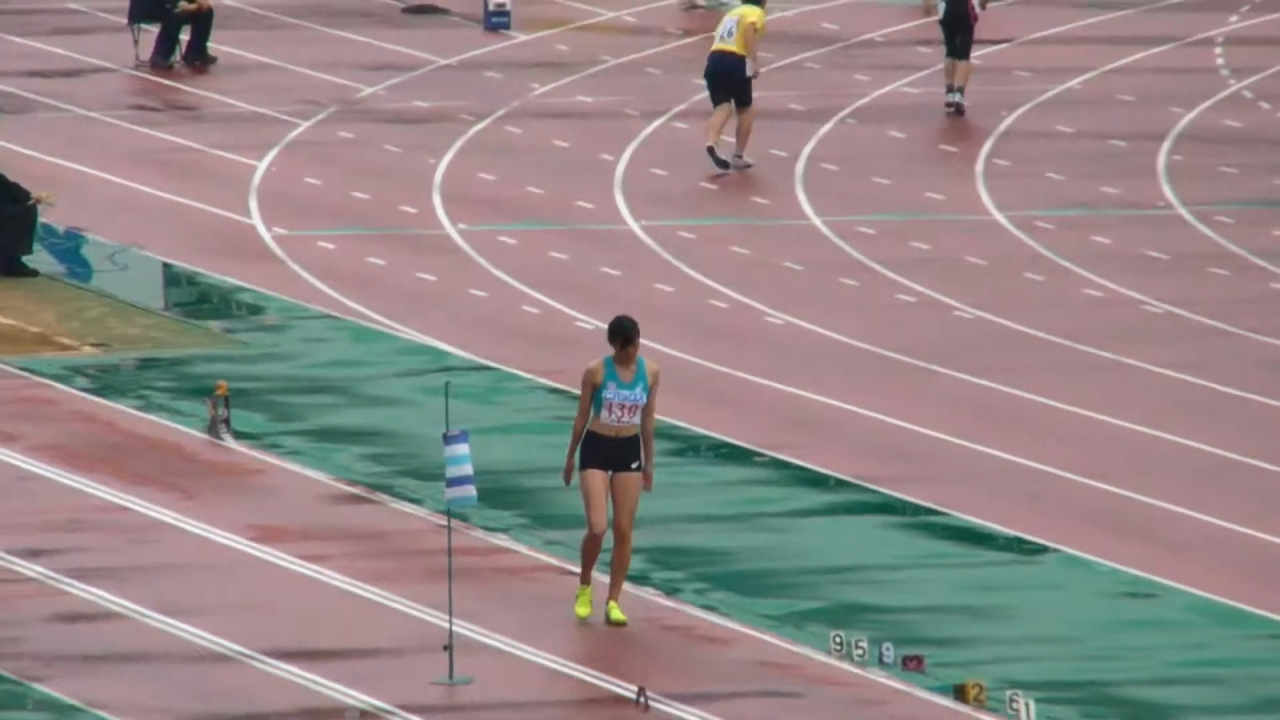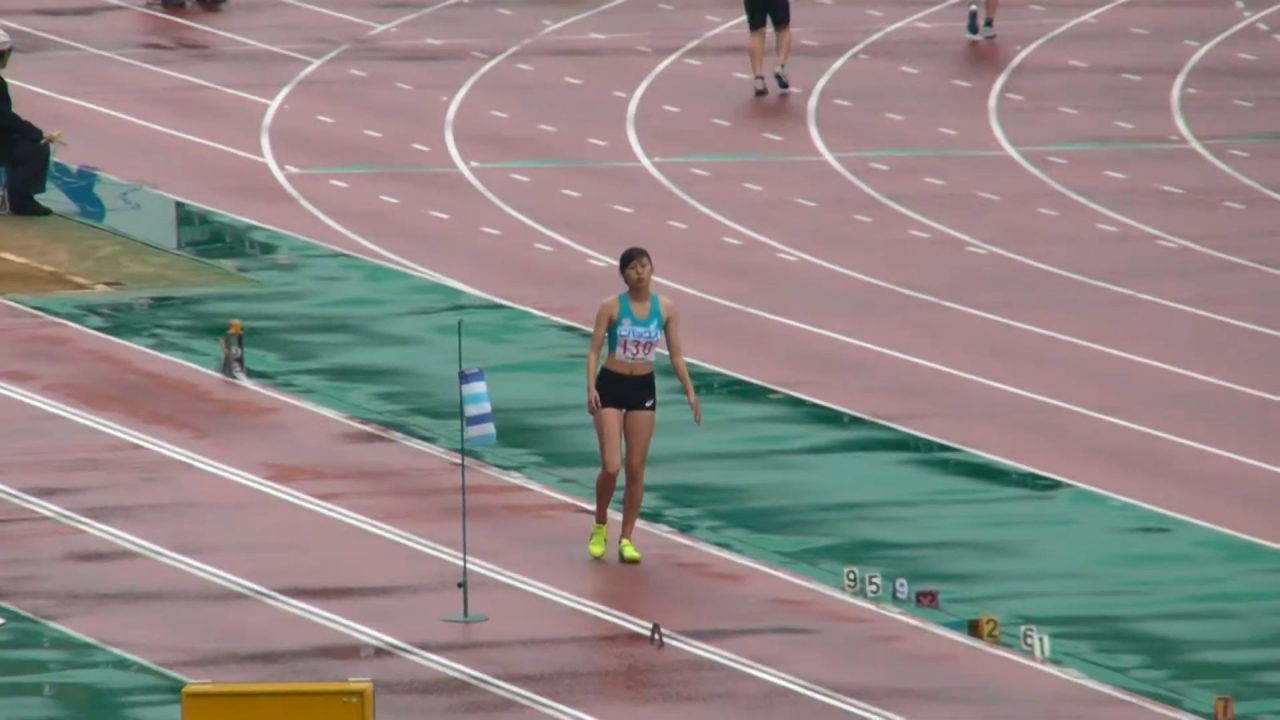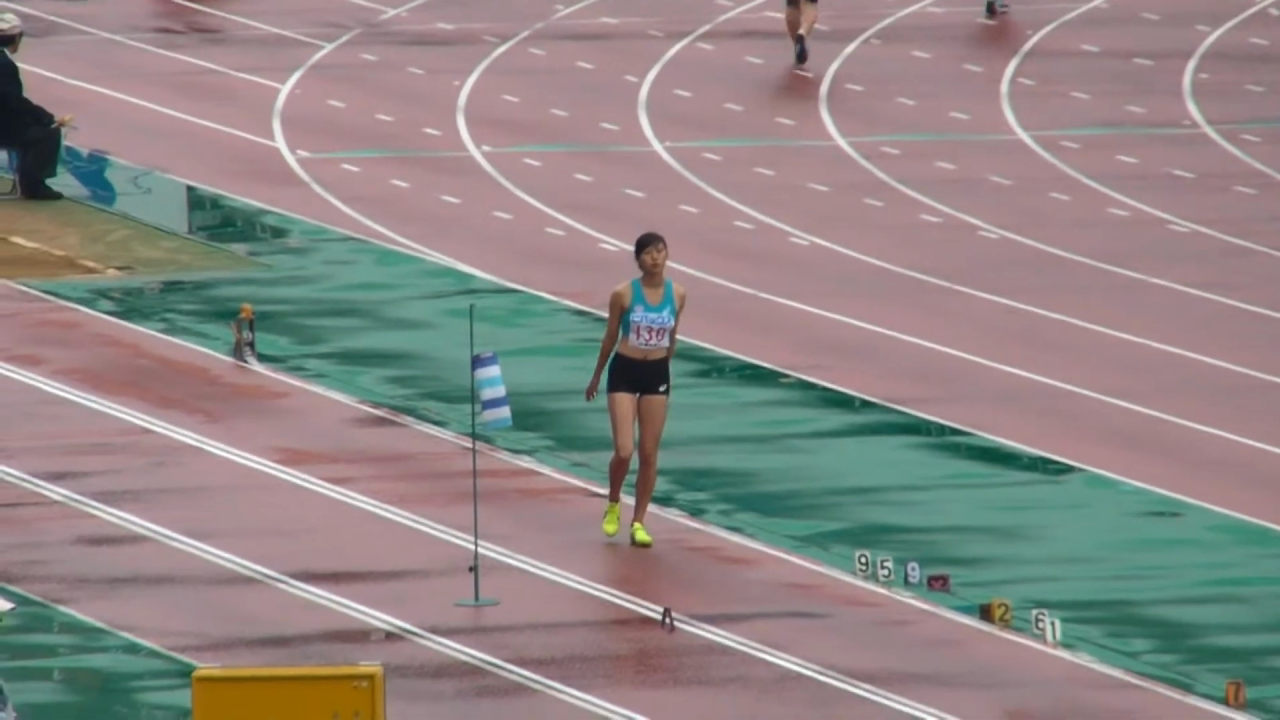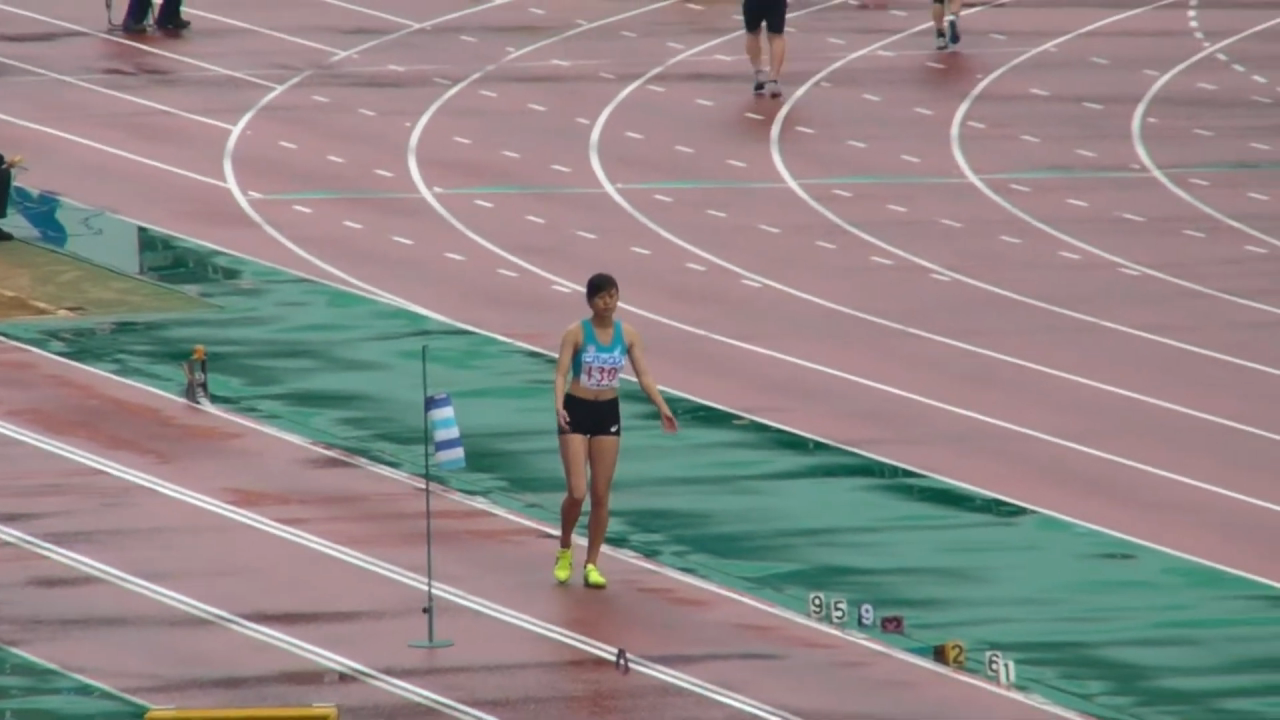
dt=0.5s
person 1, frame 1
left shoulder: (651, 372)
right shoulder: (595, 371)
left elbow: (647, 419)
right elbow: (582, 415)
left wrist: (649, 462)
right wrist: (570, 457)
left hip: (629, 451)
right hip: (596, 448)
left knee: (624, 531)
right knee: (596, 528)
left ankle: (613, 601)
right ankle: (585, 586)
person 1, frame 2
left shoulder: (666, 308)
right shoulder: (610, 306)
left elbow: (675, 354)
right elbow: (593, 350)
left wrist: (690, 392)
right wrist: (590, 387)
left hip: (644, 387)
right hip: (611, 386)
left knee: (636, 469)
right knee: (611, 466)
left ankle: (626, 539)
right ankle: (599, 526)
person 1, frame 3
left shoulder: (677, 294)
right shoulder: (623, 293)
right elbow: (610, 337)
left wrist: (668, 377)
right wrist: (595, 375)
left hip: (656, 374)
right hip: (624, 371)
left knee: (649, 454)
right knee: (624, 451)
left ankle: (638, 522)
right ankle: (613, 504)
person 1, frame 4
left shoulder: (628, 334)
right shoulder: (575, 333)
left elbow: (644, 375)
right elbow: (561, 375)
left wrist: (663, 409)
right wrist: (558, 407)
left hip: (608, 412)
right hip: (577, 412)
left knee: (601, 495)
right knee: (577, 493)
left ankle: (591, 564)
right ankle: (564, 551)
